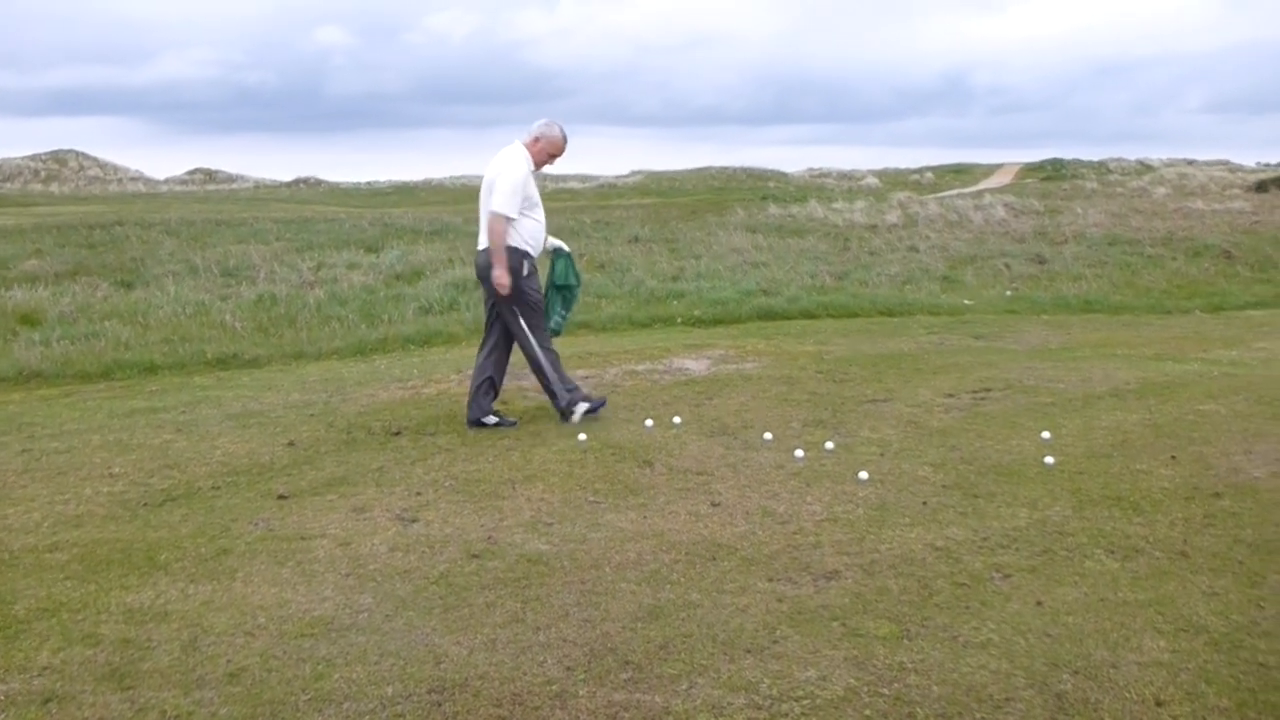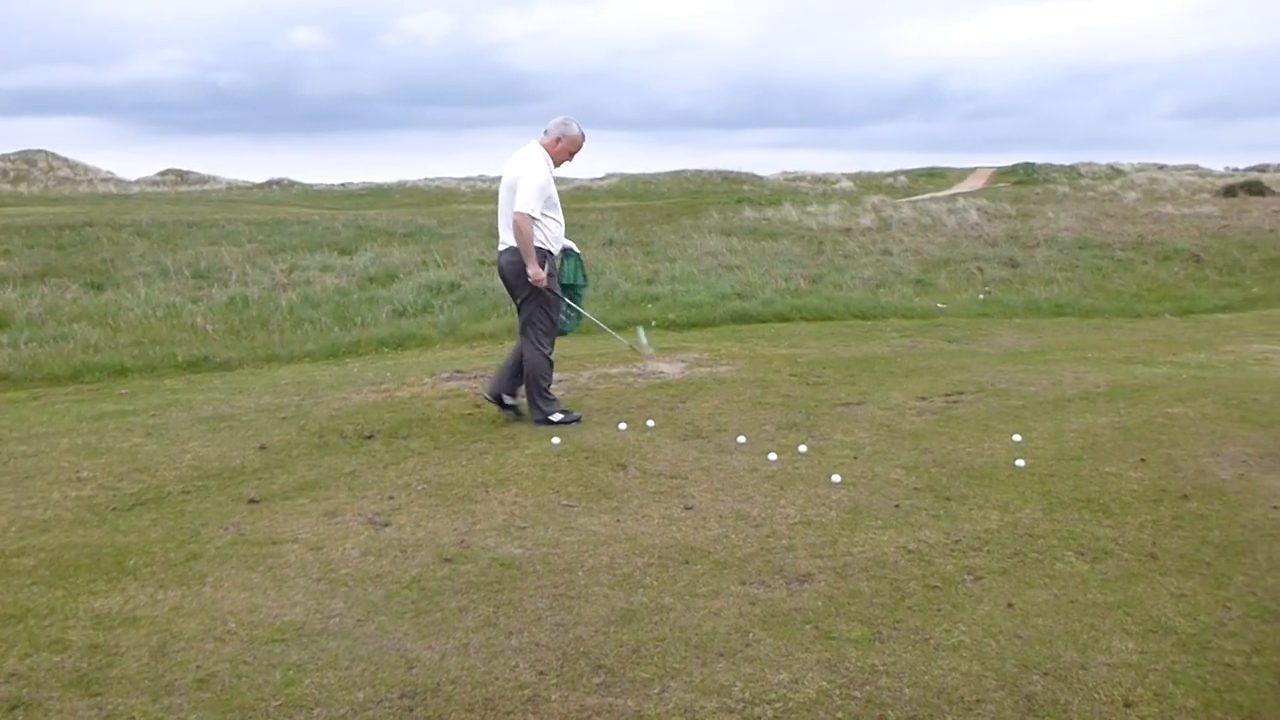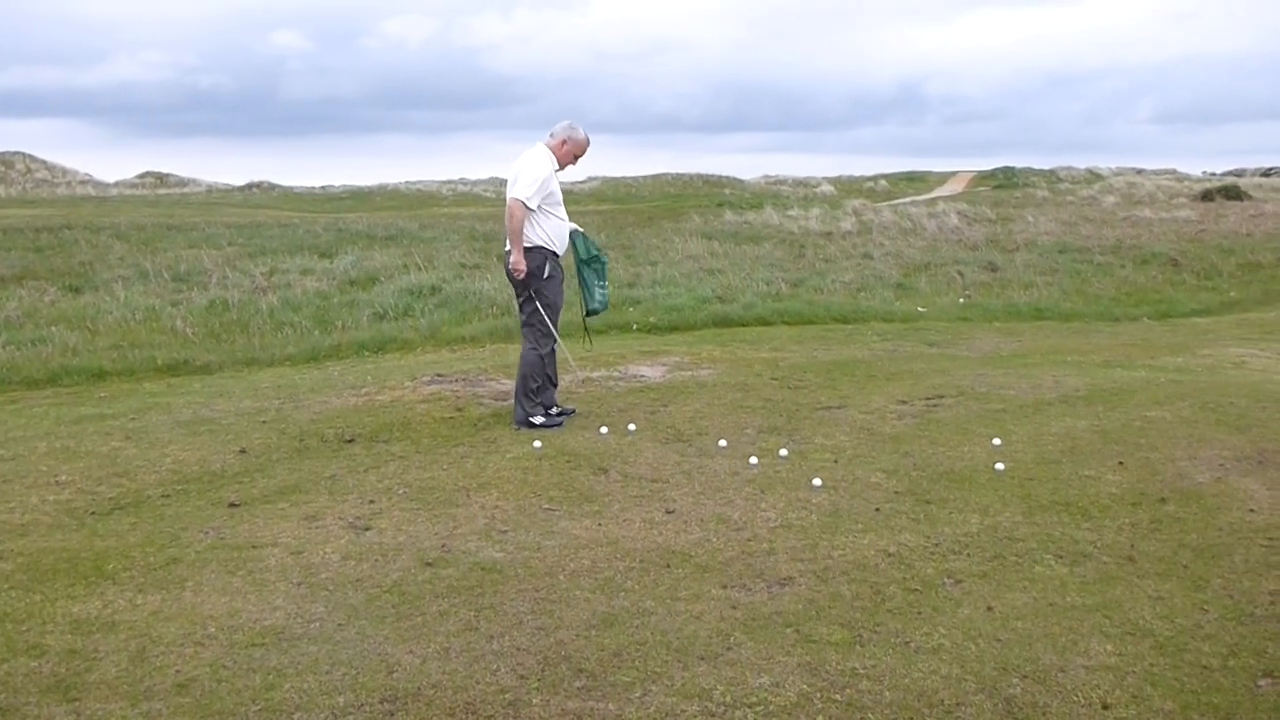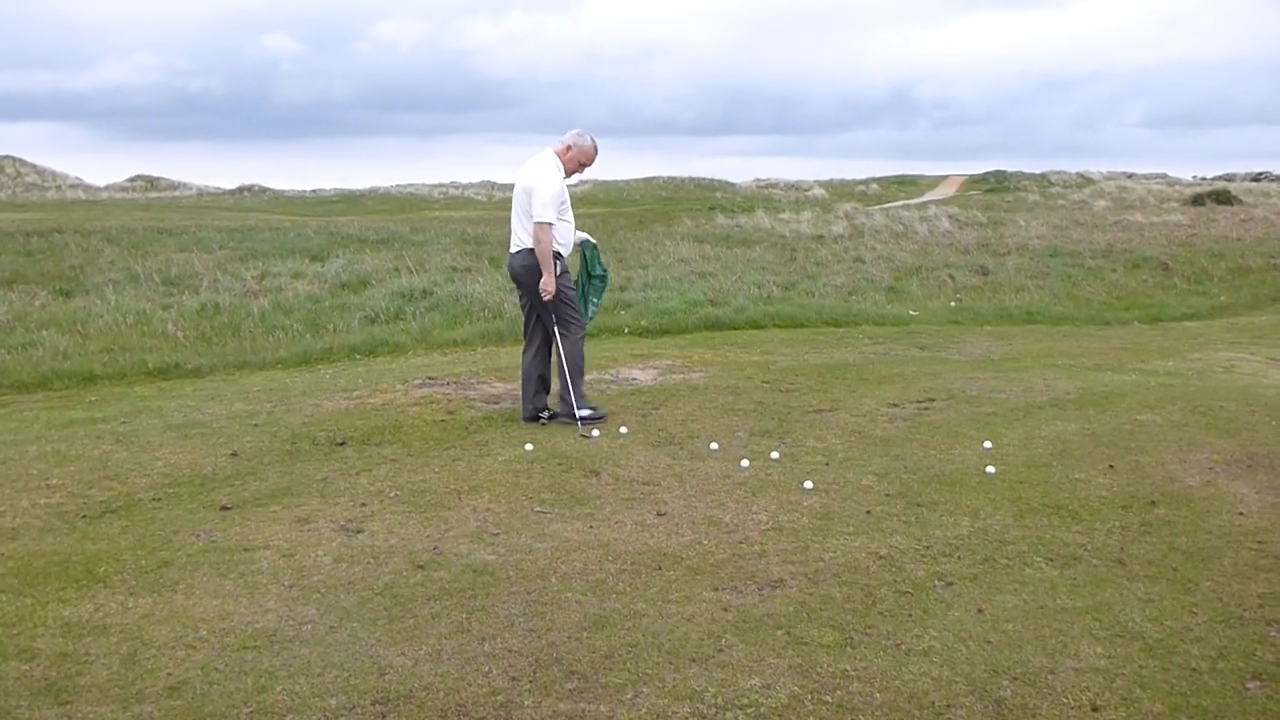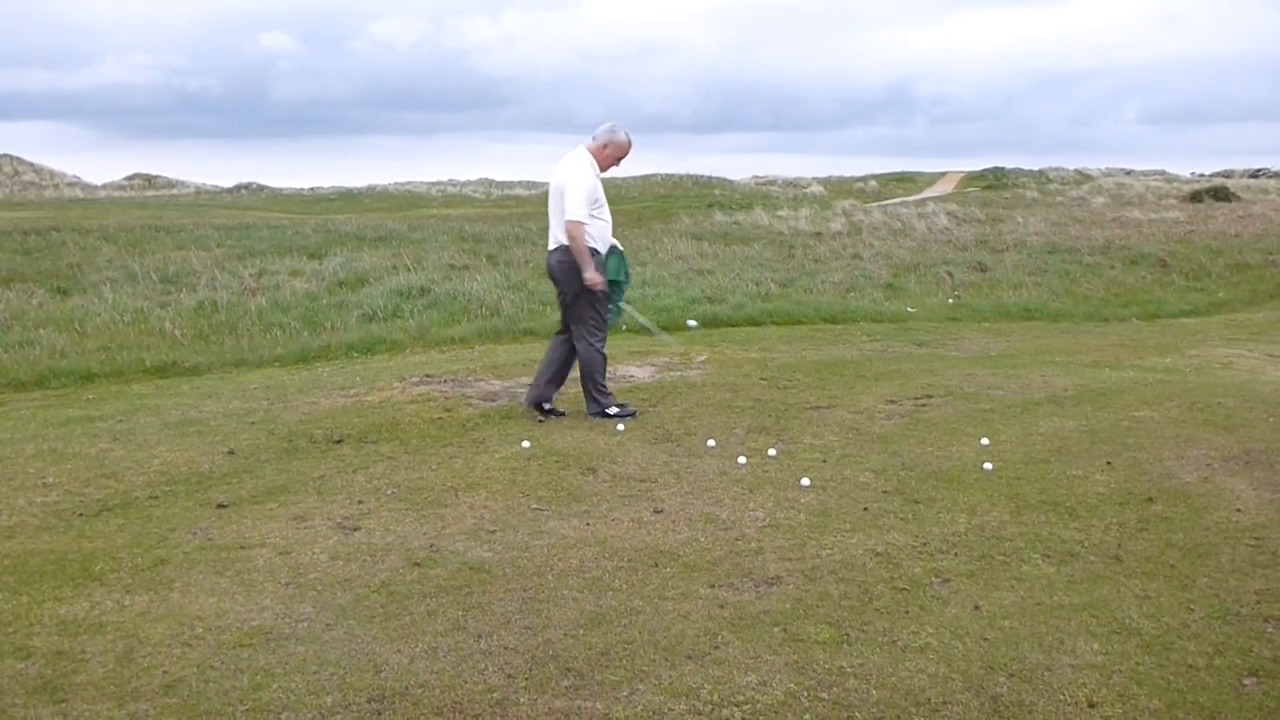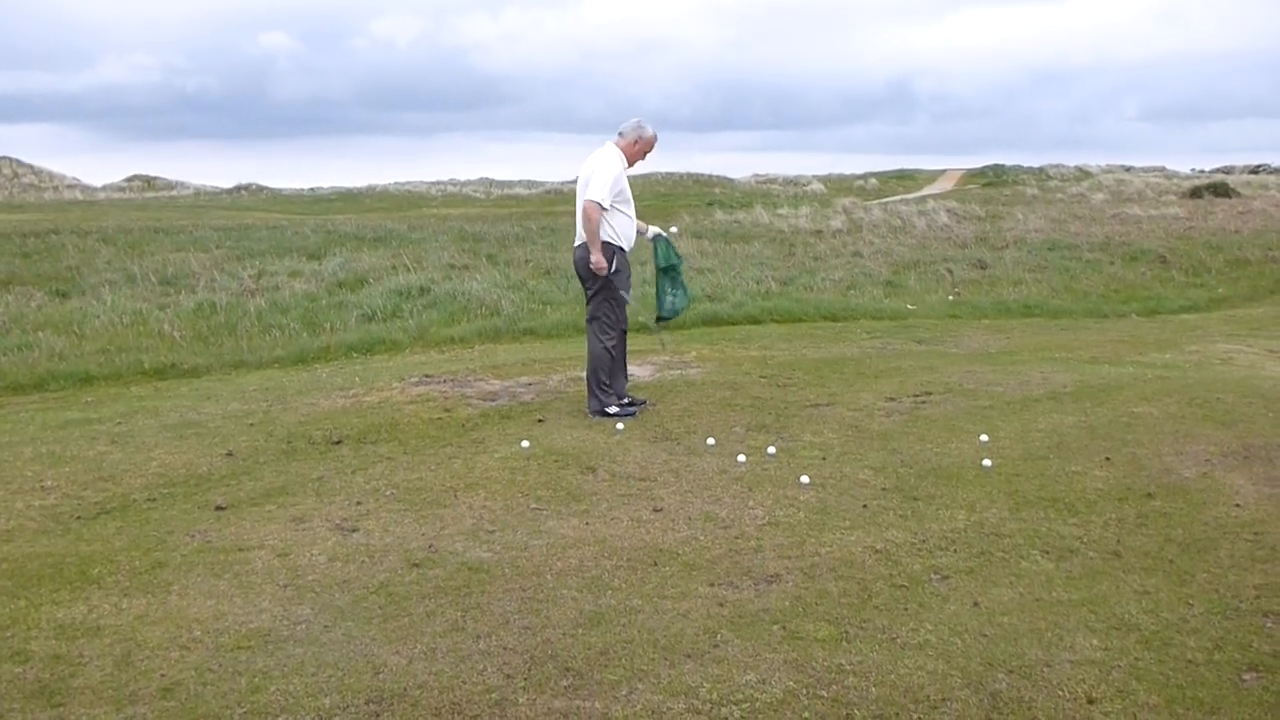
dt=0.5s
person 1, frame 1
left shoulder: (515, 162)
right shoulder: (515, 167)
right elbow: (497, 219)
left wrist: (545, 240)
right wrist: (500, 269)
left hip: (502, 264)
right hip: (510, 262)
left knee: (498, 338)
right knee: (535, 336)
left ankle: (480, 410)
right ankle: (569, 402)
person 1, frame 2
left shoulder: (527, 159)
right shoulder: (535, 168)
right elbow: (521, 219)
left wrist: (559, 240)
right wrist: (533, 264)
left hip: (518, 260)
right hip: (528, 262)
left knee: (535, 333)
right knee: (539, 337)
left ankle: (503, 389)
right ankle: (543, 409)
person 1, frame 3
left shoulder: (538, 163)
right shoulder: (538, 166)
right elbow: (515, 207)
left wrist: (564, 226)
right wrist: (517, 254)
left hip: (535, 259)
right hip: (535, 260)
left knee: (543, 335)
right knee: (539, 337)
left ankle: (544, 403)
right ankle: (528, 411)
person 1, frame 4
left shoulder: (539, 166)
right shoulder: (549, 176)
right elbow: (542, 230)
left wrist: (570, 234)
right wrist: (549, 275)
left hip: (524, 261)
right hip: (539, 263)
left knee: (538, 337)
right knee: (571, 330)
left ankle: (534, 407)
right ankle: (574, 404)
person 1, frame 5
left shoulder: (576, 164)
right shoulder: (582, 174)
right elbow: (573, 227)
left wrist: (604, 238)
right wrist: (589, 270)
left hip: (565, 259)
right hip: (577, 262)
left knee: (570, 332)
right knee: (591, 333)
left ankle: (541, 395)
right ankle: (599, 403)
person 1, frame 6
left shoulder: (606, 160)
right shoulder: (610, 165)
right elbow: (590, 208)
left wrist: (645, 229)
right wrist: (596, 252)
left hip: (604, 255)
right hip: (605, 257)
left knee: (615, 328)
right knee: (605, 330)
left ankle: (615, 392)
right ankle: (601, 402)
